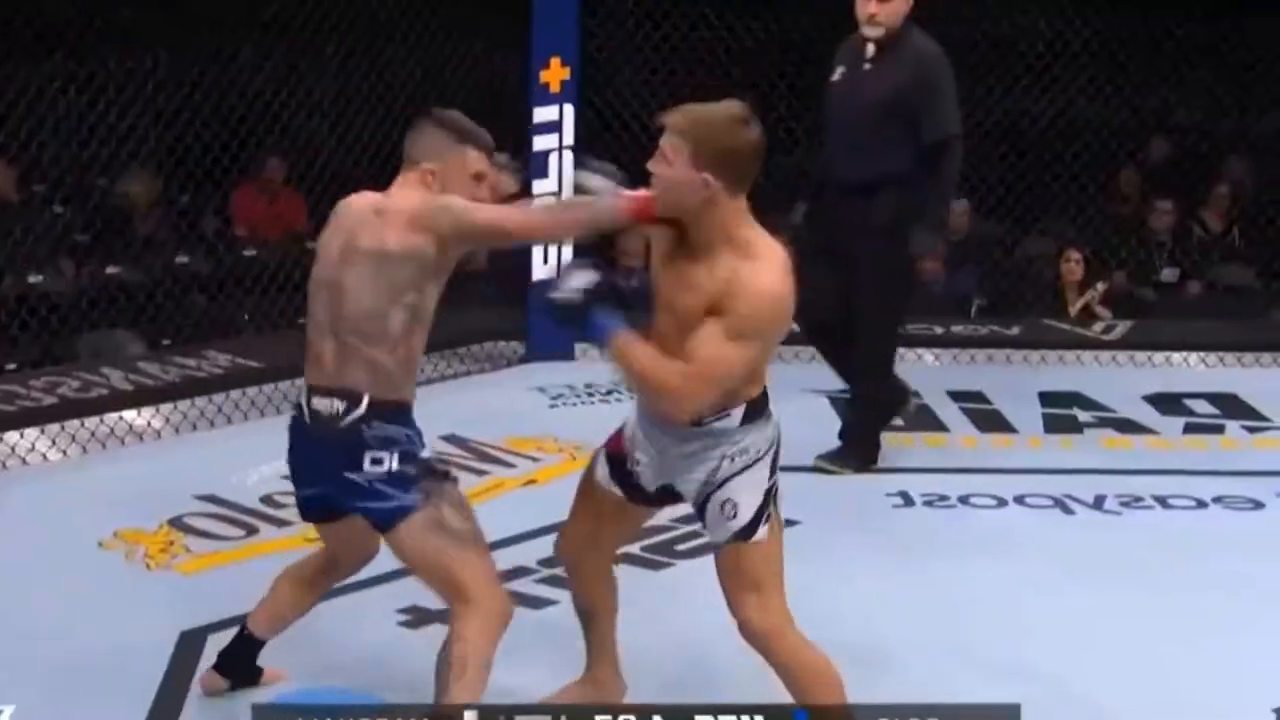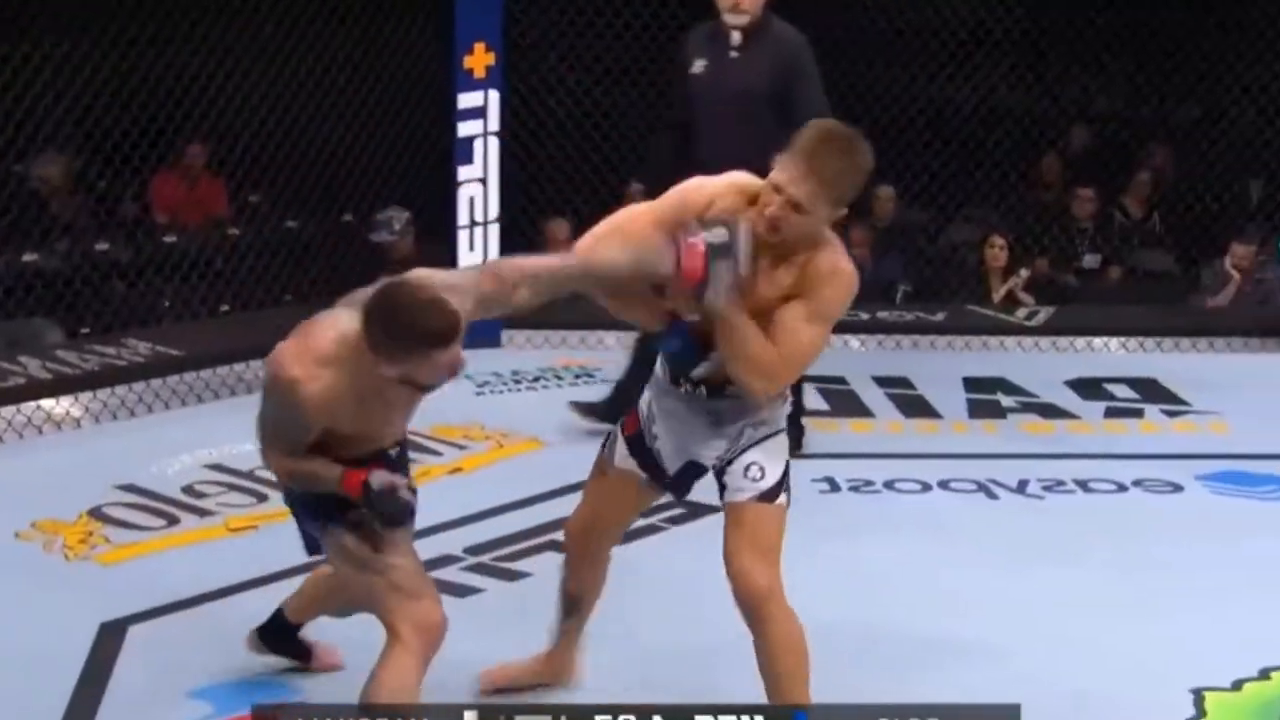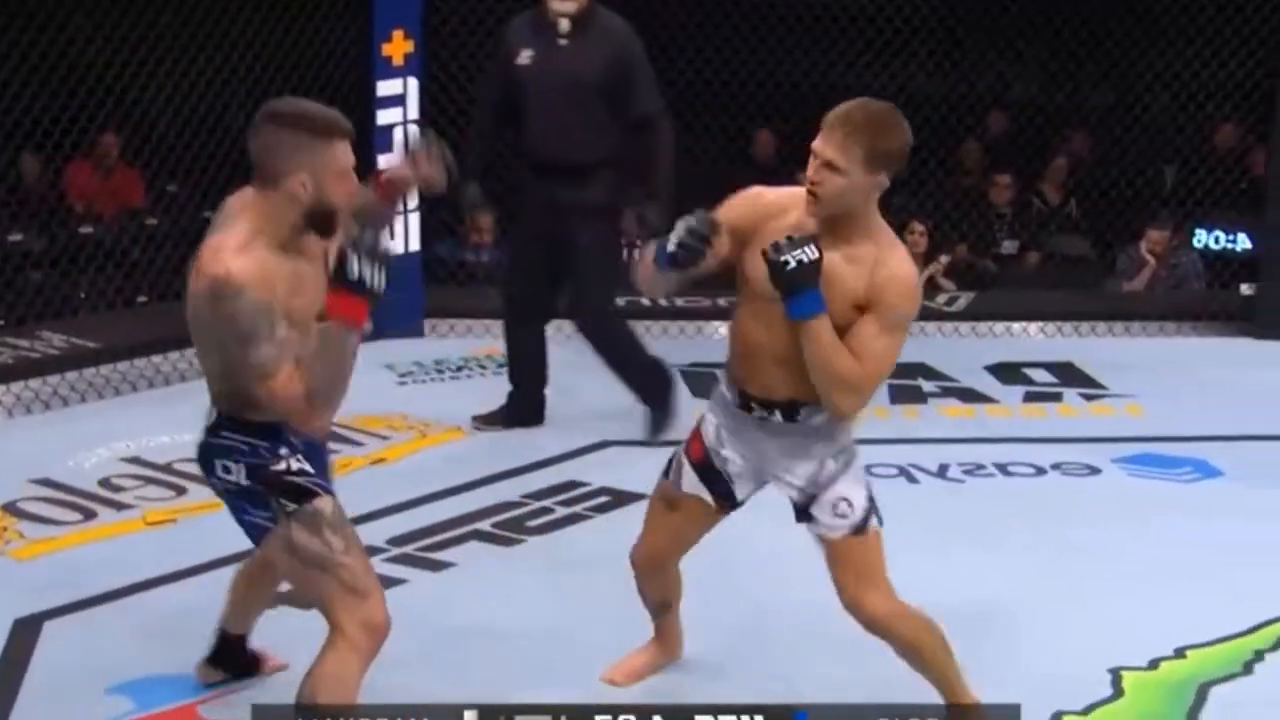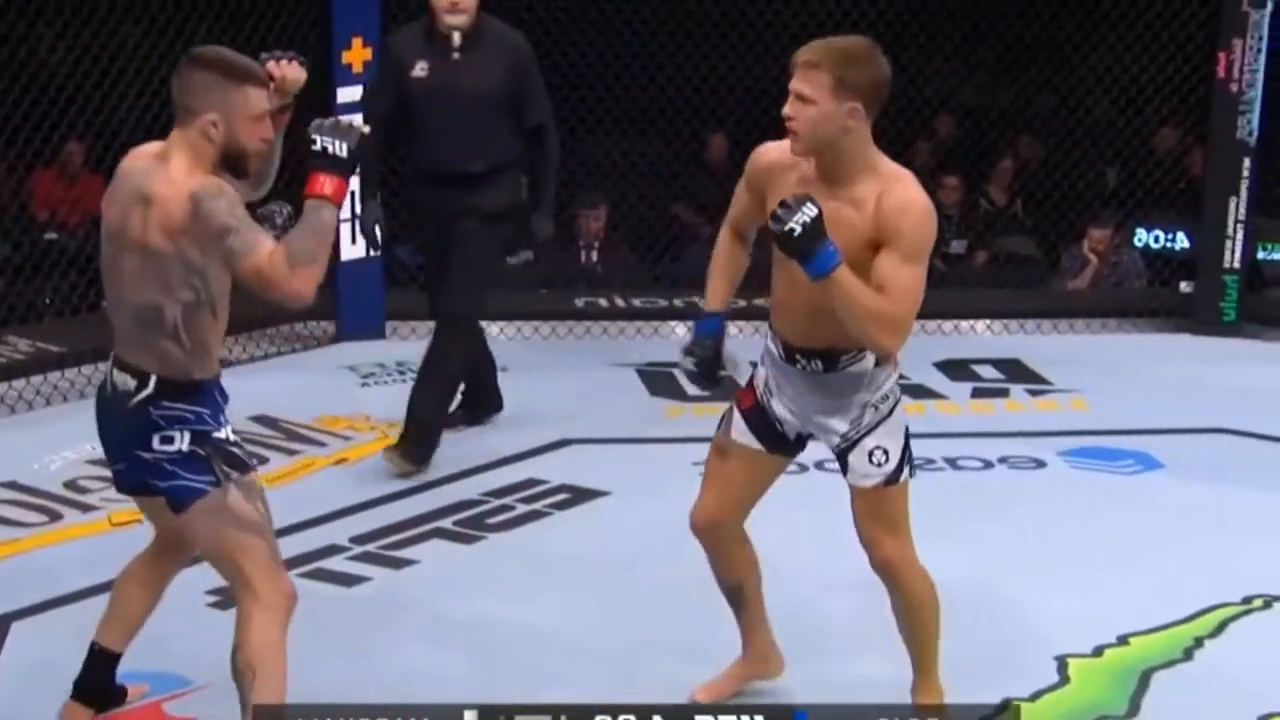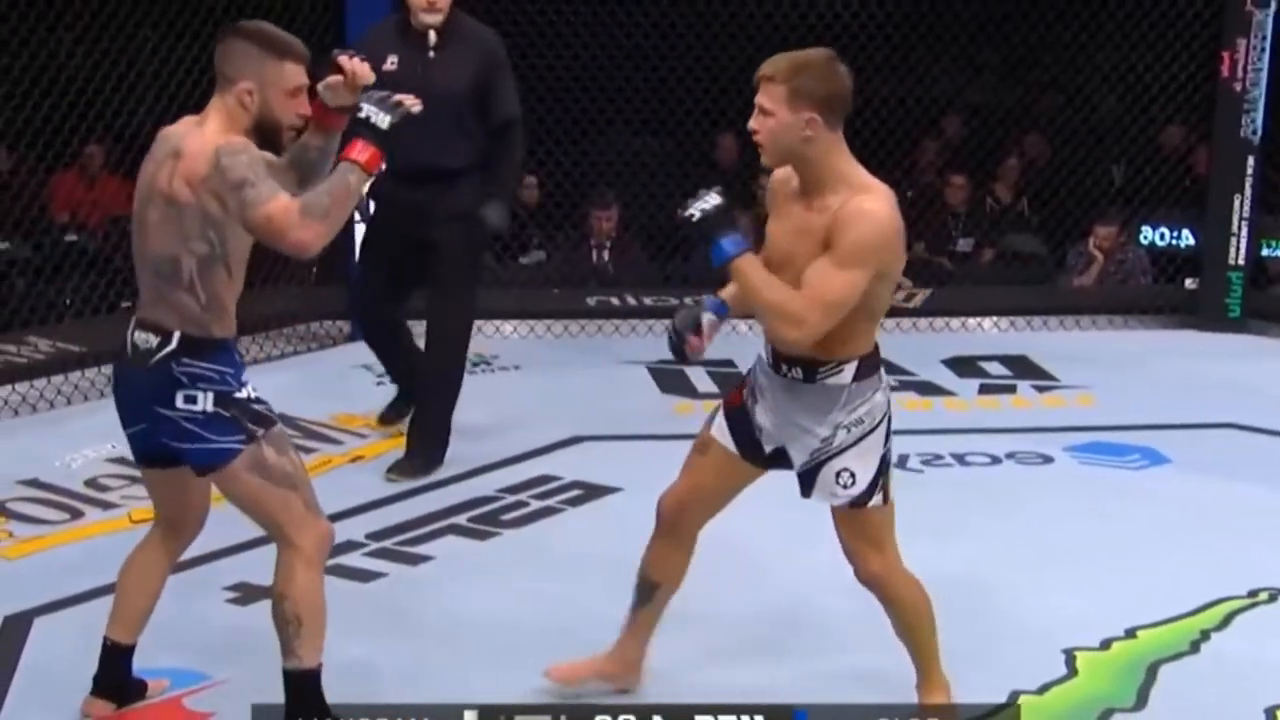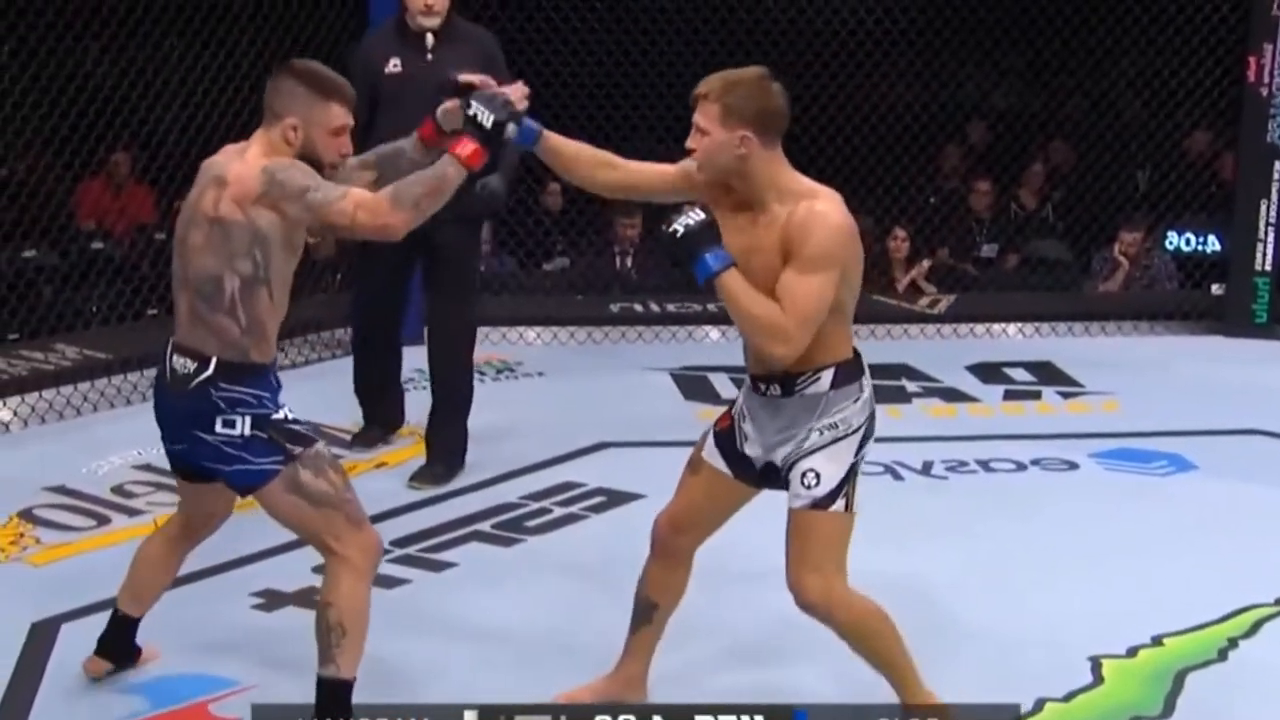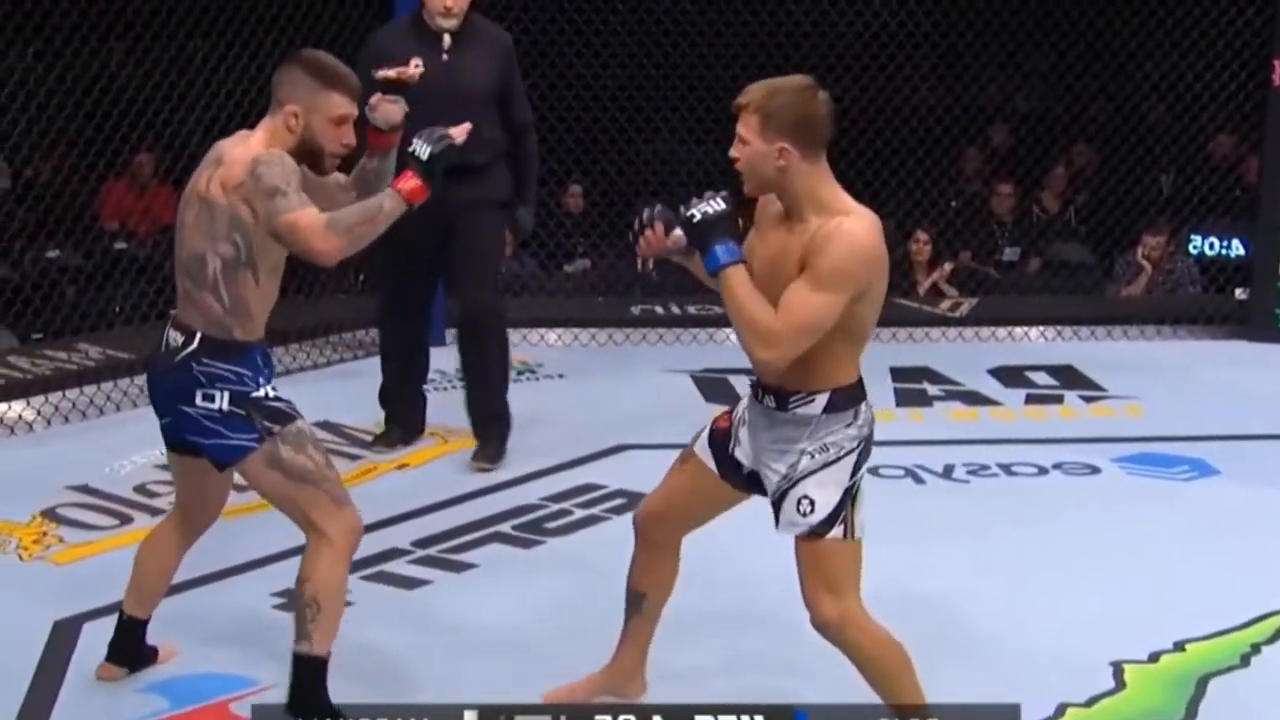
dt=0.3s
person 1, frame 1
left shoulder: (759, 283)
right shoulder: (674, 220)
left elbow: (682, 399)
left wrist: (605, 323)
left hip: (725, 443)
right hip: (653, 429)
left knee: (762, 624)
right knee: (577, 550)
right ankle: (602, 677)
person 1, frame 2
left shoulder: (832, 275)
right shoulder: (710, 197)
left elbow: (765, 381)
left wrist: (719, 289)
right wrist: (675, 331)
left hip: (749, 421)
right hip: (673, 398)
left knee: (758, 589)
right knee: (585, 537)
right ankle: (560, 657)
person 1, frame 3
left shoulder: (893, 275)
right shoulder: (761, 208)
left elbow: (846, 400)
right elbow: (651, 281)
left wrist: (804, 300)
right wrist: (675, 256)
left hip: (818, 438)
right hip: (734, 420)
left knee: (874, 607)
right knee: (649, 556)
left ankle: (963, 703)
right ankle: (667, 640)
person 1, frame 4
left shoulder: (904, 204)
right shoulder: (771, 165)
left elbow: (888, 333)
right elbow: (735, 230)
left wrist: (818, 259)
right wrist: (711, 318)
left hip: (857, 386)
right hip: (777, 370)
left knee: (889, 555)
right knee: (712, 520)
left ankle: (928, 686)
right ankle: (758, 650)
person 1, frame 5
left shoulder: (870, 215)
right shoulder: (782, 184)
left elbow: (798, 325)
left wrist: (727, 246)
right wrist: (716, 307)
left hip: (842, 401)
right hip: (771, 383)
left knee: (875, 565)
right knee: (676, 512)
left ankle: (933, 682)
right ankle: (626, 657)
person 1, frame 6
left shoulder: (820, 220)
right shoulder: (716, 183)
left elbow: (783, 340)
right elbow: (621, 177)
left wrist: (712, 259)
right wrist: (525, 133)
left hip: (826, 408)
right hip: (759, 402)
left knee: (816, 587)
right knee: (672, 533)
left ankle: (919, 699)
right ankle: (627, 679)
person 1, frame 7
left shoulder: (849, 237)
right shoulder: (774, 206)
left elbow: (770, 345)
right elbow: (744, 286)
left wrist: (720, 250)
right wrist: (679, 245)
left hip: (823, 429)
right hip: (760, 412)
left knee: (834, 612)
right knee: (656, 520)
right ankle: (623, 672)
person 2, frame 1
left shoulder: (353, 210)
right shoulder: (419, 215)
right elbow: (533, 225)
right wrist: (640, 203)
left hip: (319, 430)
right hip: (373, 438)
left knee: (343, 554)
right knee: (485, 605)
left ankle: (231, 666)
person 2, frame 2
left shoulder: (435, 297)
right shoulder: (300, 375)
left elbow: (553, 271)
right elbow: (278, 457)
left wrist: (675, 264)
right wrist: (358, 483)
left hip: (383, 456)
right hip: (331, 482)
left knee: (383, 570)
right knee: (420, 622)
left ankle: (277, 630)
person 2, frame 3
left shoulder: (262, 203)
right shoulder: (234, 278)
left elbow: (348, 236)
right elbow: (311, 416)
left wrist: (391, 187)
right wrist: (350, 303)
left hip: (287, 432)
right hip: (260, 453)
left knee: (290, 551)
right knee: (362, 620)
left ankle: (228, 655)
person 2, frame 4
left shoulder: (142, 165)
right shoulder: (194, 197)
left elbow: (247, 182)
right elbow: (294, 284)
left wrist: (274, 107)
right wrist: (329, 178)
left hip: (129, 400)
right hip: (177, 417)
left knee: (177, 543)
right knee: (267, 593)
person 2, frame 5
left shoulder: (182, 136)
right shoulder: (222, 154)
left elbow: (293, 180)
right elbow: (303, 232)
left wrist: (332, 112)
right wrist: (365, 148)
left hip: (146, 367)
right hip: (197, 377)
left knee: (176, 526)
right knee: (307, 536)
person 2, frame 6
left shoulder: (230, 163)
right shoulder: (271, 179)
left elbow: (366, 179)
right elbow: (387, 217)
left wrist: (436, 131)
right wrist: (473, 145)
left hip: (186, 385)
right hip: (234, 398)
left knee: (194, 522)
right knee: (354, 548)
left ankle: (112, 646)
person 2, frame 7
left shoulder: (248, 154)
right shoulder: (262, 165)
left elbow: (352, 201)
right elbow: (326, 242)
left wrist: (383, 141)
right wrist: (415, 179)
left hip: (187, 366)
right hip: (222, 375)
left knee: (193, 514)
right knee: (336, 527)
left ankle: (125, 649)
person 3, frame 1
left shoulder: (924, 59)
right shoulder: (848, 52)
left elbow: (946, 149)
left wrist: (929, 223)
right wrist: (811, 199)
left hip: (887, 215)
right hip: (838, 207)
left knee: (873, 329)
right knee: (814, 312)
left ankle: (860, 444)
right ankle: (885, 396)
person 3, frame 2
left shoulder: (787, 47)
right shoulder: (698, 44)
right elbow: (678, 124)
right wrist: (650, 180)
left ankle: (785, 428)
right ankle: (623, 402)
person 3, frame 3
left shoulder: (615, 37)
left elbow: (649, 120)
right elbow: (492, 110)
left wrist: (653, 194)
right wrist: (476, 175)
left hip: (595, 190)
right hip: (539, 187)
left knee: (588, 305)
right knee: (521, 298)
left ankle: (655, 389)
right ankle: (525, 402)
person 3, frame 4
left shoulder: (509, 48)
right shoulder: (405, 48)
left elbow: (539, 131)
right elbow: (379, 125)
left wrist: (543, 205)
right wrist: (371, 196)
left hip: (490, 202)
right hip: (431, 198)
left knee: (457, 314)
right knee: (450, 311)
left ankle: (418, 437)
right ankle: (482, 396)
person 3, frame 5
left shoulder: (481, 45)
right shoulder: (380, 42)
left elbow: (507, 129)
left wrist: (500, 197)
left hip: (462, 202)
right hip: (398, 198)
left knee: (448, 324)
right knee: (370, 307)
left ankle: (427, 444)
right ankle: (413, 383)
person 3, frame 6
left shoulder: (479, 46)
right shoulder: (377, 47)
right elbow: (353, 127)
left wrist: (500, 174)
left hip: (456, 204)
left knee: (452, 327)
right knee: (374, 317)
left ankle: (447, 449)
right ankle: (382, 415)
person 3, frame 7
left shoulder: (496, 45)
right shoulder: (390, 43)
left elbow: (521, 128)
left wrist: (525, 198)
left hip: (480, 194)
left knee: (481, 309)
right knee: (402, 312)
left ankle: (491, 428)
right ankle: (403, 417)
